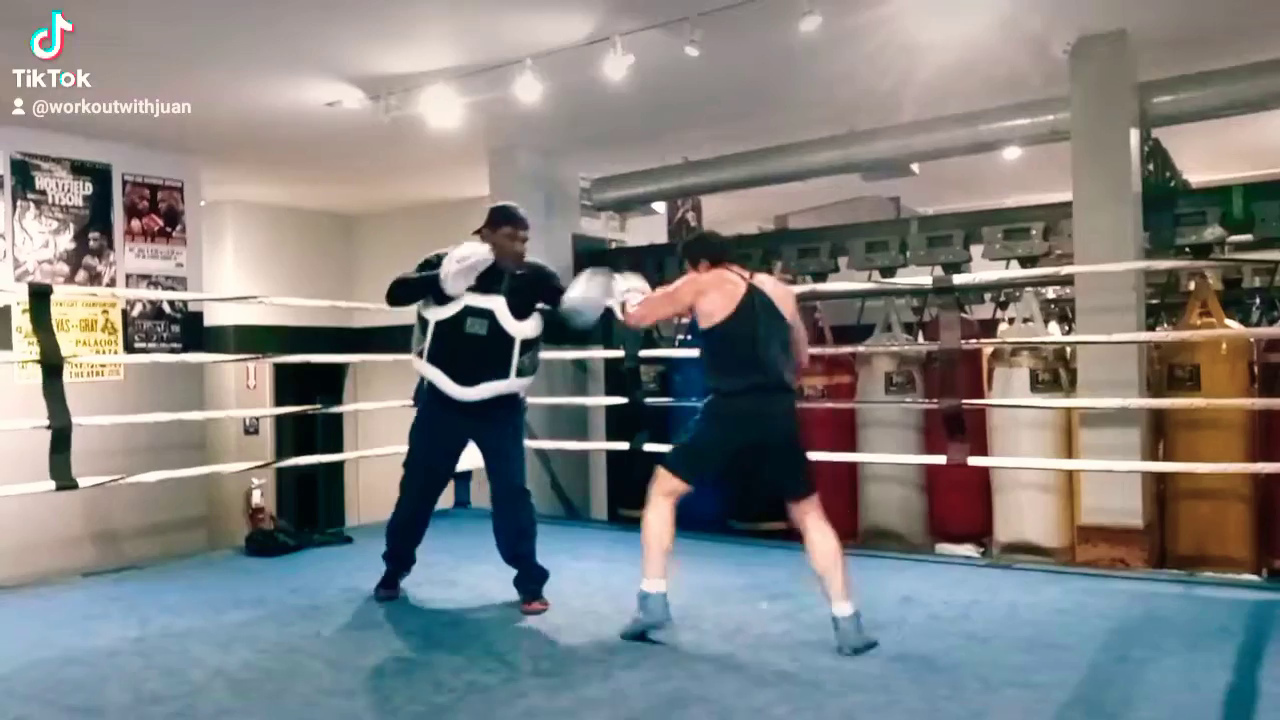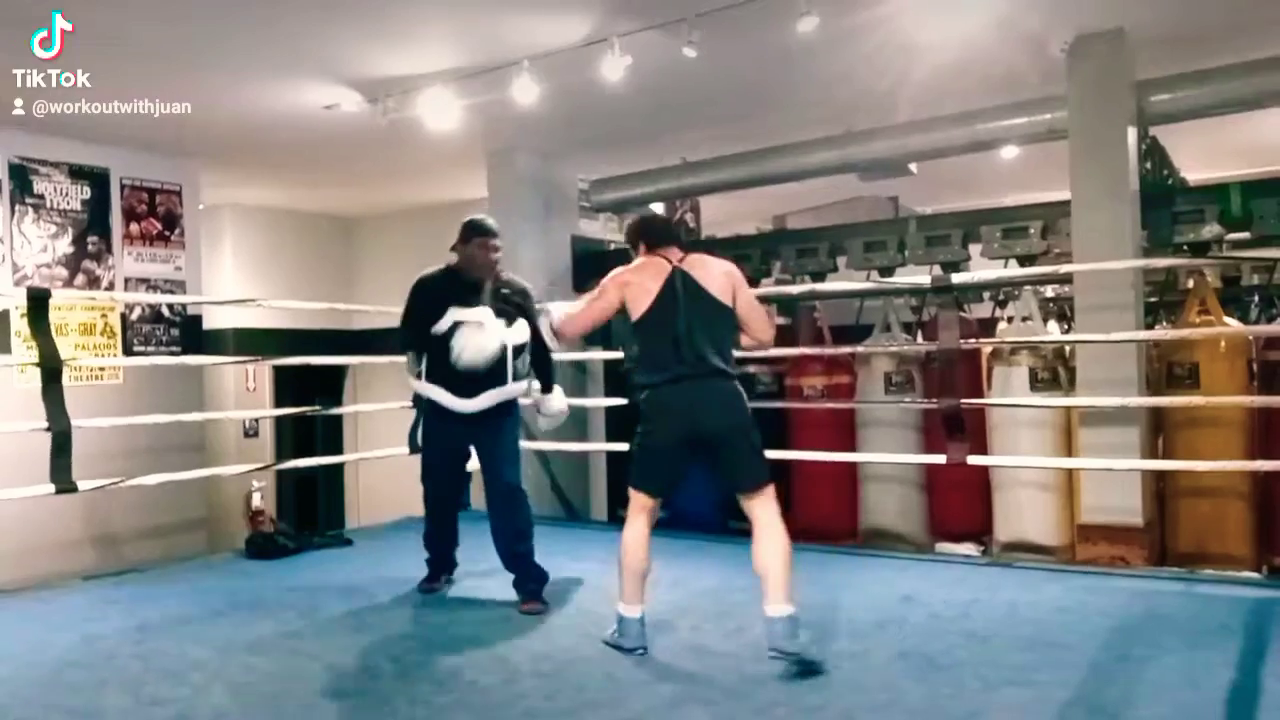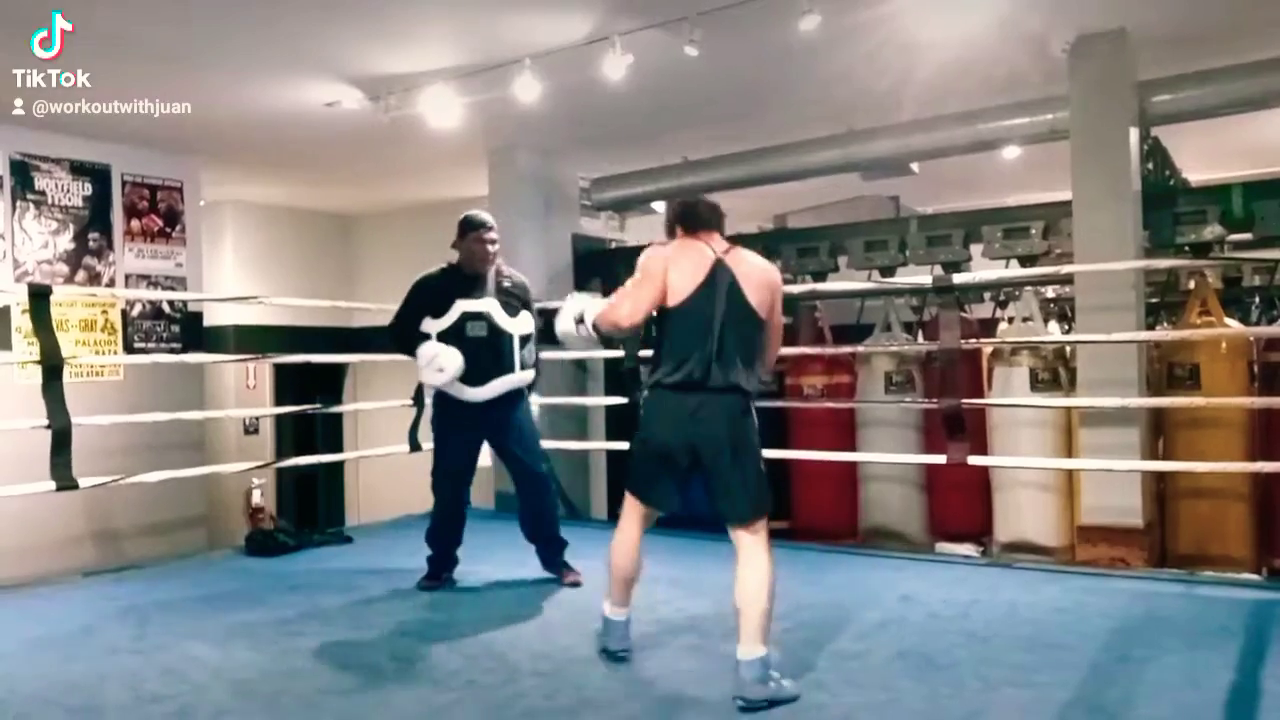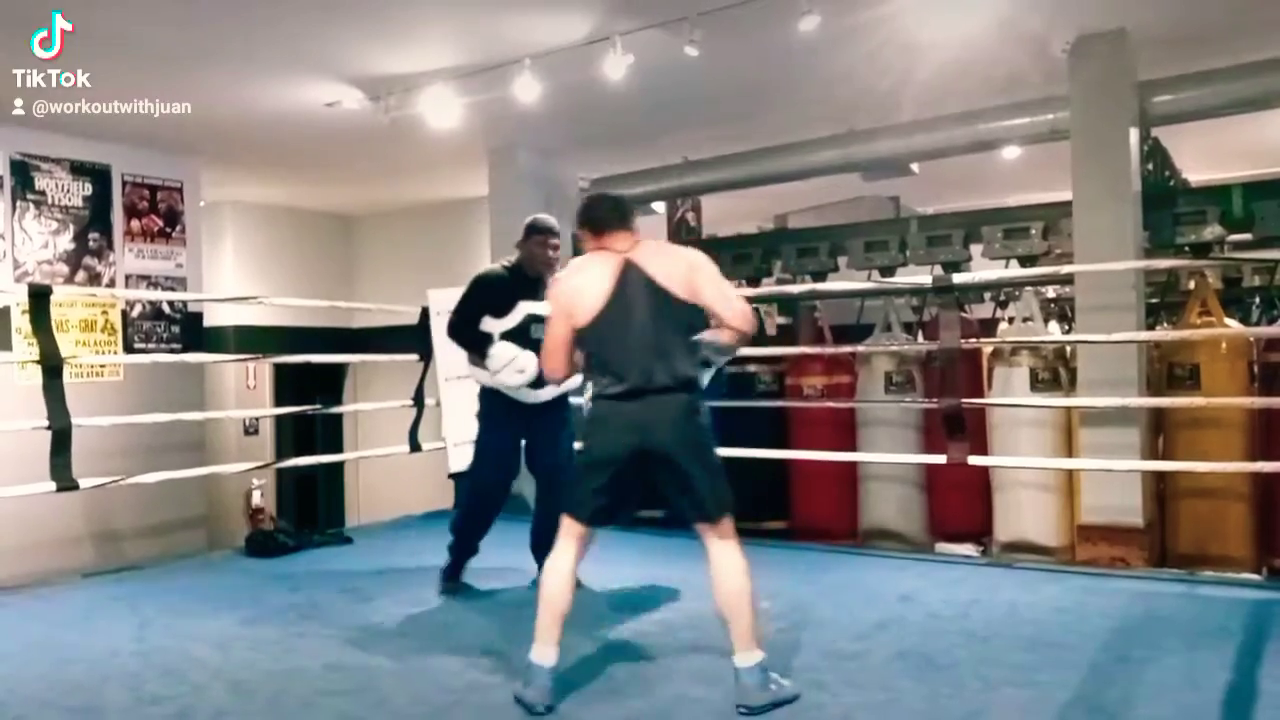
dt=0.4s
person 1, frame 1
left shoulder: (702, 285)
right shoulder: (779, 290)
left elbow: (637, 317)
right elbow: (800, 361)
left wrist: (626, 298)
left hip: (732, 411)
right hip: (777, 412)
left knee: (661, 494)
right knee: (809, 517)
left ankle: (652, 608)
right ankle: (848, 625)
person 1, frame 2
left shoulder: (630, 277)
right shoulder: (722, 270)
left elbow: (571, 327)
right elbow: (763, 335)
left wrist: (553, 320)
left hip: (665, 407)
right hip: (722, 400)
left knee: (639, 515)
right knee: (764, 511)
left ankle: (629, 627)
right ankle: (783, 628)
person 1, frame 3
left shoulder: (663, 257)
right shoulder: (765, 272)
left elbow: (625, 316)
right elbow: (768, 358)
left wrist: (586, 319)
left hip: (668, 408)
right hip: (730, 413)
left knee: (635, 515)
right knee: (752, 541)
left ankle: (616, 628)
right ankle: (753, 672)
person 1, frame 4
left shoulder: (574, 279)
right shoulder: (687, 260)
left elbow: (555, 370)
right elbow: (742, 323)
right wrist: (708, 342)
left hip: (613, 420)
right hip: (676, 414)
left knee: (569, 540)
right knee: (721, 540)
left ankle: (538, 677)
right ankle: (753, 677)
person 2, frame 1
left shoulder: (530, 277)
right shoulder: (444, 263)
left elbow: (569, 299)
right elbow: (396, 294)
left wrist: (589, 299)
right wrist: (443, 281)
left hip: (500, 406)
right hip: (441, 400)
left knee: (511, 491)
right knee: (418, 485)
left ankle: (530, 583)
right ankle: (394, 569)
person 2, frame 2
left shoulder: (515, 291)
right shoulder: (431, 287)
left elbow: (537, 341)
right elbow: (410, 334)
left wrist: (549, 390)
right wrist: (455, 344)
left hip: (497, 410)
right hip: (441, 410)
left knee: (507, 492)
right knee: (440, 492)
left ankle: (529, 583)
right ankle: (440, 566)
person 2, frame 3
left shoulder: (516, 285)
right shoulder: (432, 286)
left elbow: (530, 340)
right elbow: (399, 331)
left wrist: (526, 387)
right wrist: (423, 351)
left hip: (508, 401)
right hip: (454, 405)
left knee: (535, 475)
right knee: (449, 486)
left ankle: (554, 557)
right ankle: (441, 565)
person 2, frame 4
right shoulder: (492, 282)
right elbow: (458, 327)
right wrist: (492, 352)
left hip: (552, 405)
right hip: (502, 402)
left knee: (558, 482)
right knee: (488, 480)
right ankle: (458, 557)
